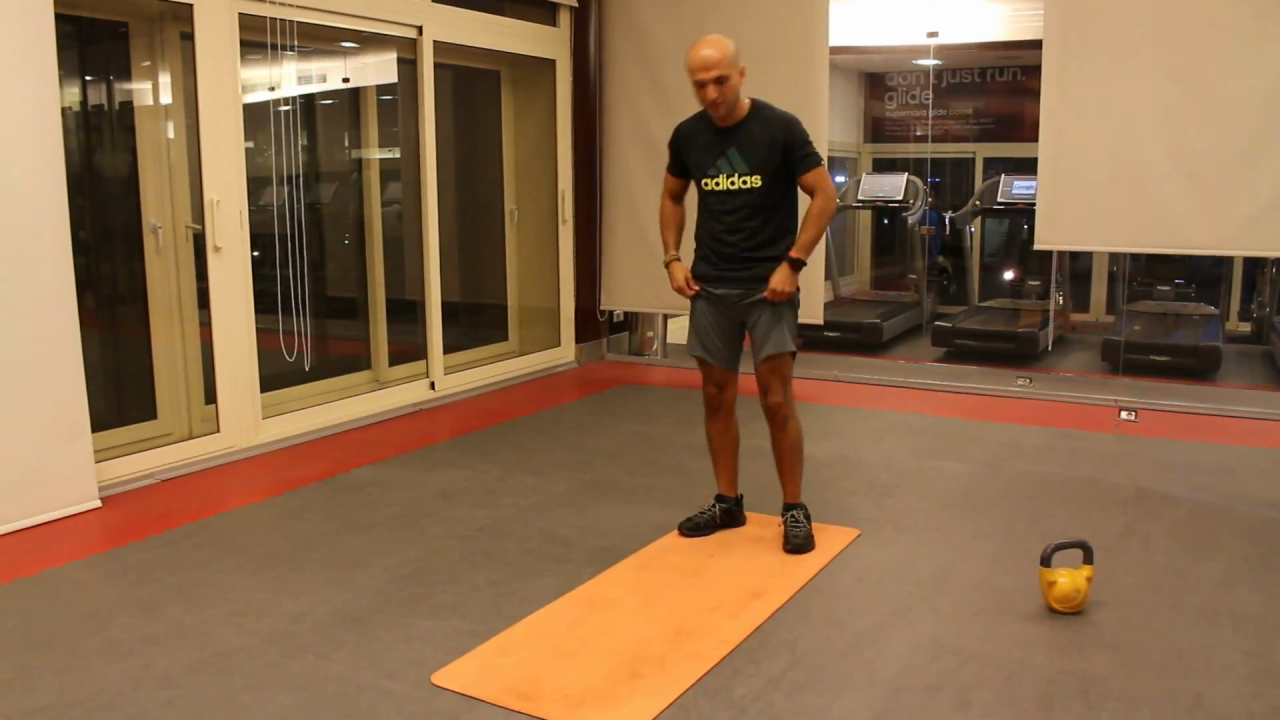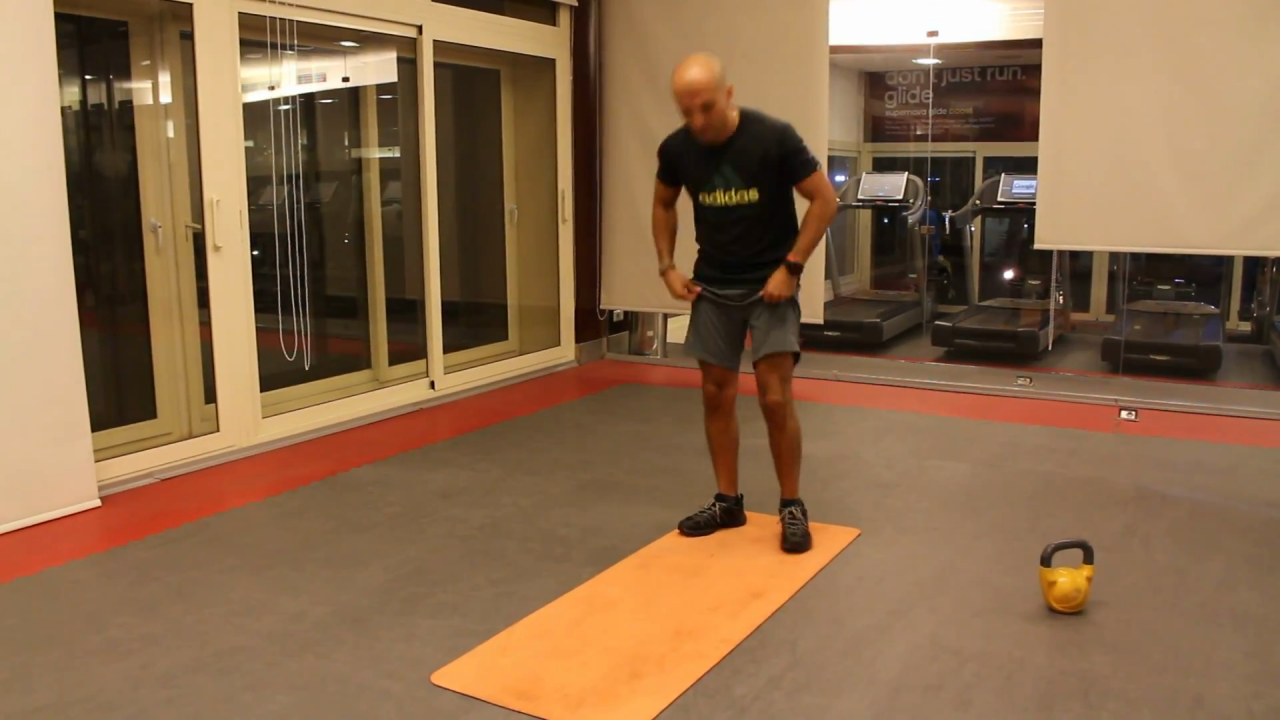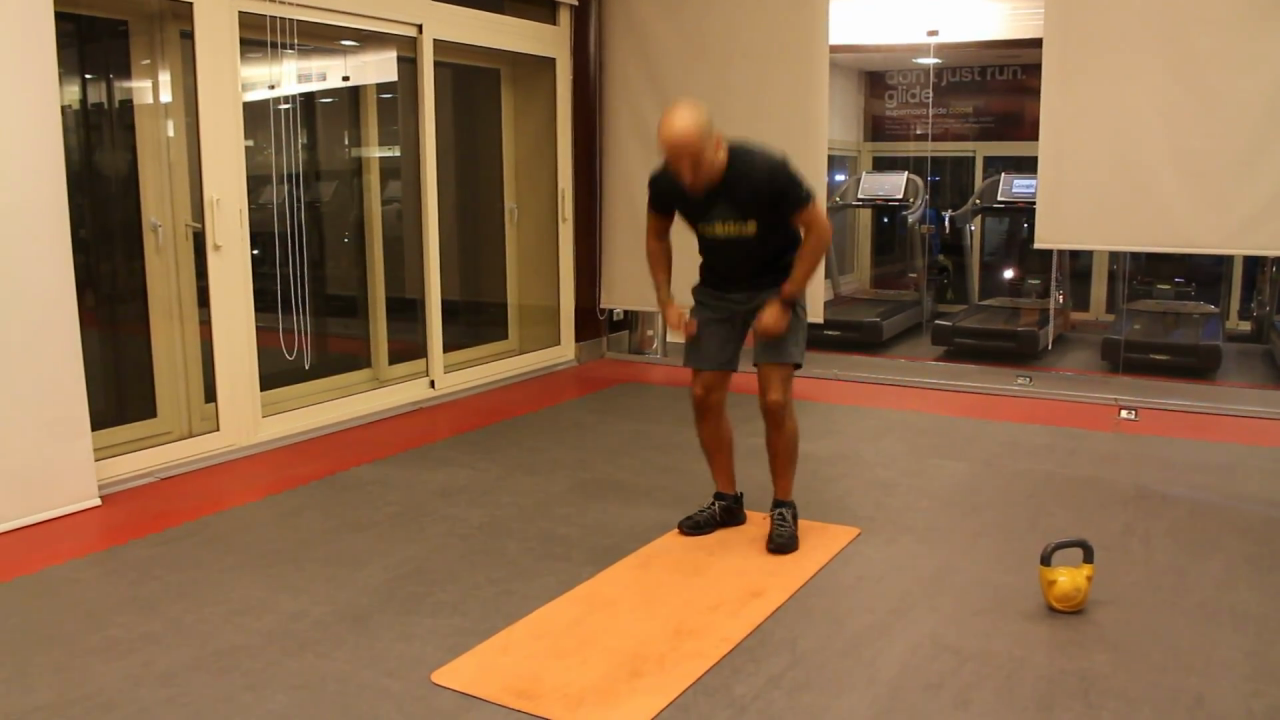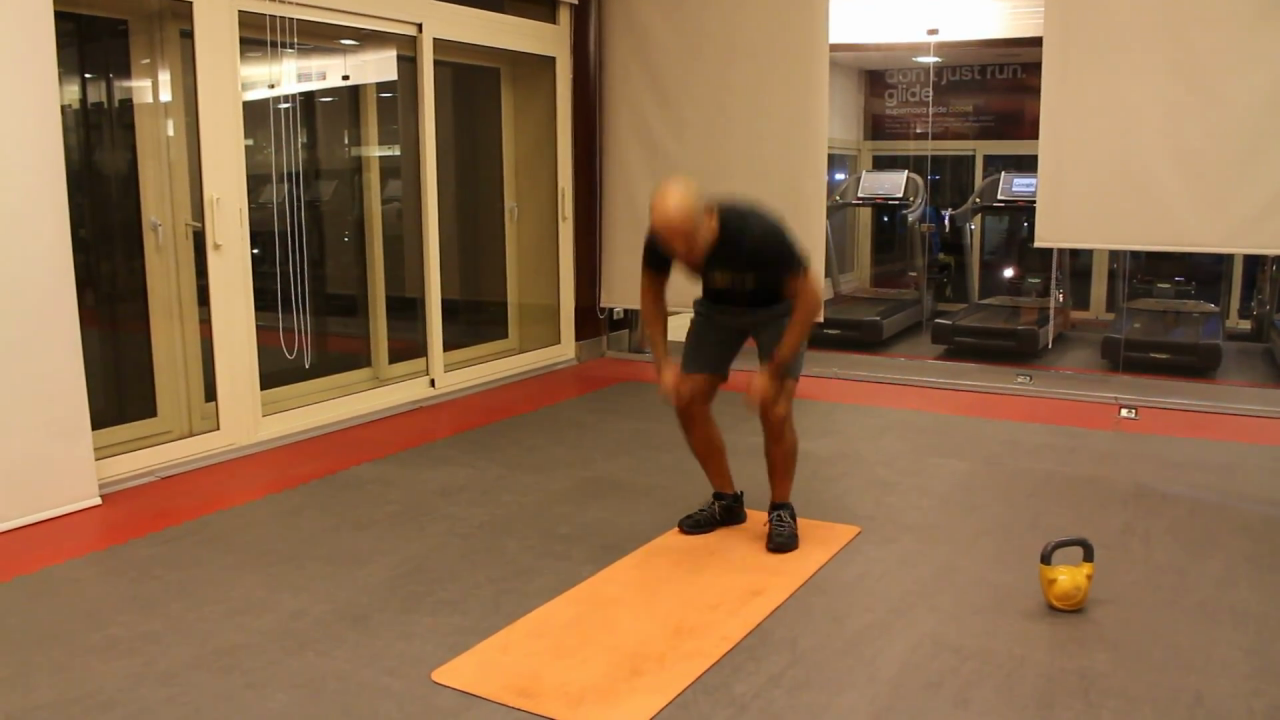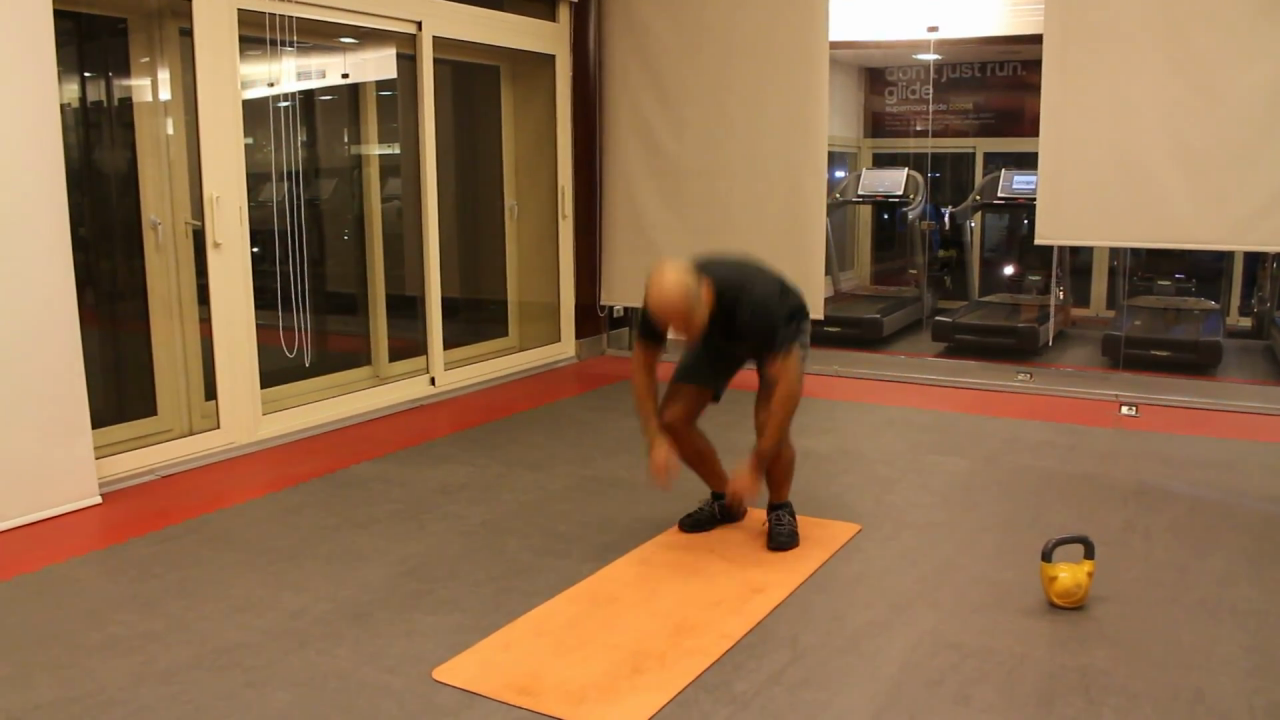
dt=0.1s
person 1, frame 1
left shoulder: (781, 128)
right shoulder: (686, 136)
left elbow: (825, 195)
right elbow: (671, 198)
left wrist: (792, 263)
right wrist: (673, 258)
left hip: (769, 283)
right hip: (711, 284)
left knee: (776, 398)
right knee: (716, 394)
left ankle: (794, 508)
right ankle: (727, 501)
person 1, frame 2
left shoulder: (773, 137)
right shoulder: (675, 148)
left elbow: (825, 199)
right elbow: (662, 206)
left wrist: (789, 267)
right wrist: (667, 265)
left hip: (772, 279)
right hip: (714, 285)
left knee: (775, 395)
right knee: (715, 392)
left ankle: (792, 506)
right ankle: (728, 500)
person 1, frame 3
left shoulder: (767, 172)
right shoulder: (665, 183)
left elbow: (819, 231)
right elbow: (656, 236)
left wrist: (784, 301)
right wrist: (667, 300)
left hip: (773, 288)
right hip: (717, 291)
left knee: (775, 399)
right knee: (705, 394)
left ankle: (783, 507)
right ankle: (727, 500)
person 1, frame 4
left shoulder: (760, 234)
right shoulder: (660, 240)
left elbow: (809, 298)
right elbow: (652, 291)
left wrist: (773, 369)
right wrist: (661, 362)
left hip: (778, 301)
right hip: (721, 306)
left knee: (776, 409)
right knee: (688, 400)
left ankle: (782, 509)
right ankle: (726, 500)
person 1, frame 5
left shoulder: (755, 303)
right shoulder: (659, 302)
left elbow: (787, 385)
right elbow: (642, 367)
left wrist: (755, 465)
right wrist: (655, 441)
left hip: (780, 328)
right hip: (719, 335)
left knee: (773, 427)
right knee: (673, 420)
left ankle: (781, 510)
right ankle: (723, 498)
